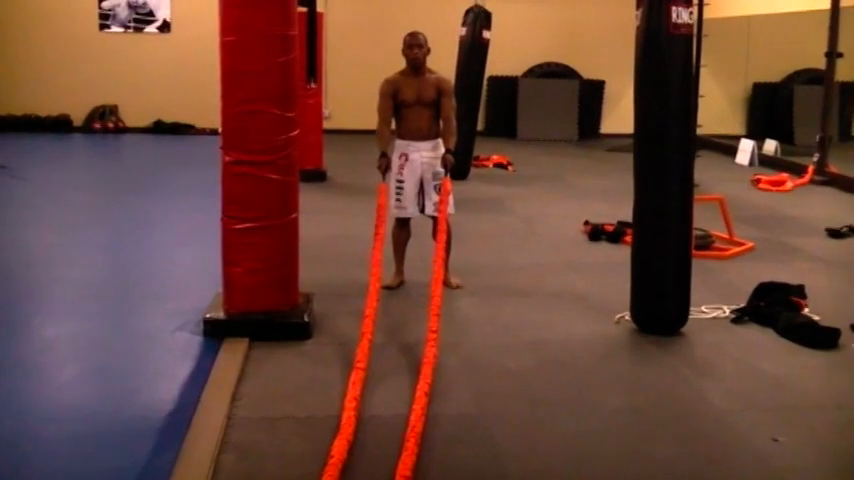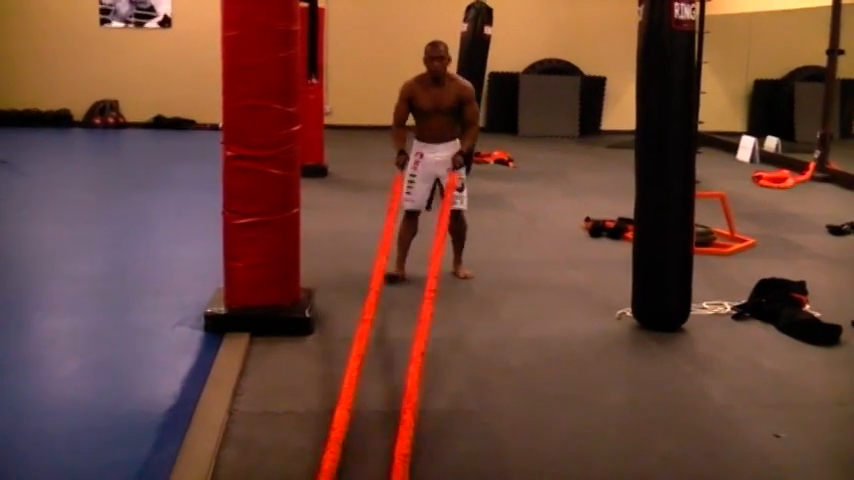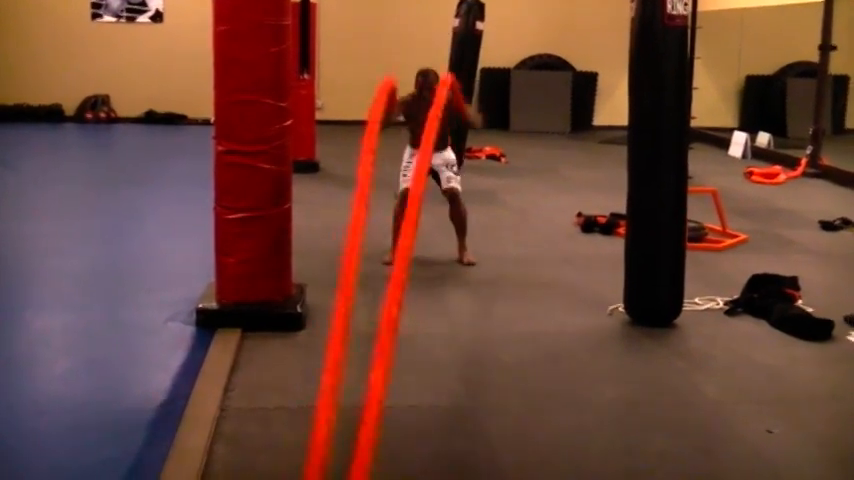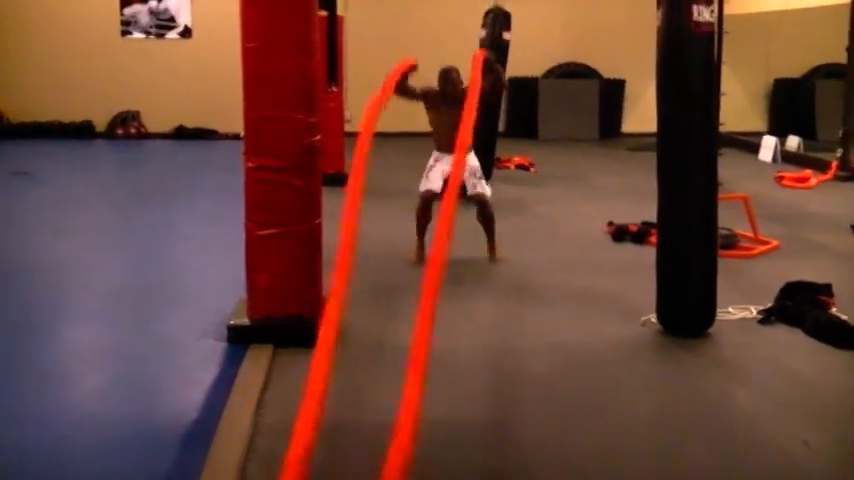
dt=0.7s
person 1, frame 1
left shoulder: (442, 83)
right shoulder: (391, 84)
left elbow: (449, 120)
right elbow: (384, 122)
left wrist: (449, 150)
right wrist: (383, 153)
left hip: (434, 151)
right hip: (404, 151)
left knee: (440, 215)
right knee: (401, 216)
left ankle: (445, 271)
right ankle: (399, 272)
person 1, frame 2
left shoulder: (463, 88)
right shoulder: (411, 88)
left elbow: (472, 125)
right elbow: (398, 124)
left wrist: (463, 152)
right wrist: (401, 151)
left hip: (451, 150)
right hip: (421, 151)
left knee: (456, 210)
right knee: (410, 211)
left ankle: (458, 262)
right ankle: (400, 266)
person 1, frame 3
left shoulder: (449, 100)
right shoulder: (408, 102)
left elbow: (474, 123)
right elbow: (384, 122)
left wrist: (466, 115)
right wrist: (388, 116)
left hip: (443, 154)
right hip: (416, 153)
left knee: (454, 194)
right knee: (406, 194)
left ankle: (463, 248)
right ankle: (395, 248)
person 1, frame 4
left shoulder: (469, 95)
right shoulder: (430, 95)
left elbow: (499, 84)
right elbow: (400, 89)
left wrist: (491, 65)
right wrist: (406, 74)
left hip: (467, 158)
right hip: (440, 158)
left knee: (482, 200)
right knee: (426, 198)
left ankle: (492, 245)
right ankle: (420, 246)
